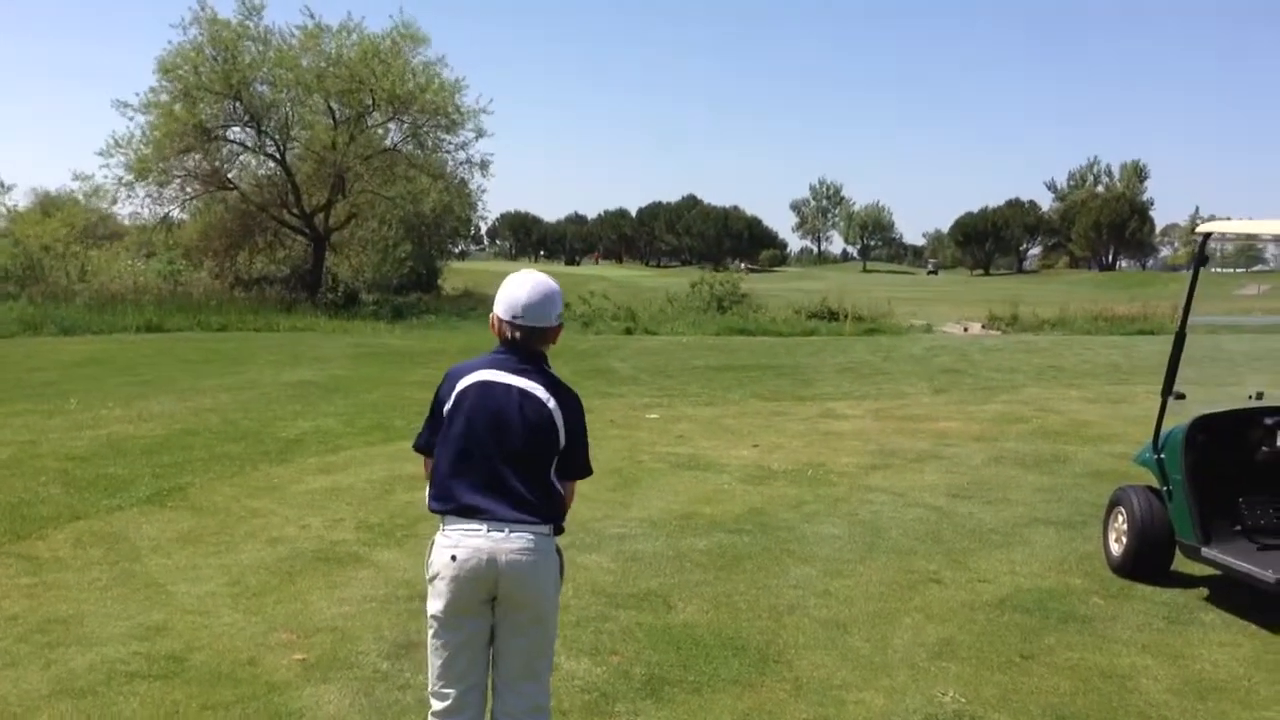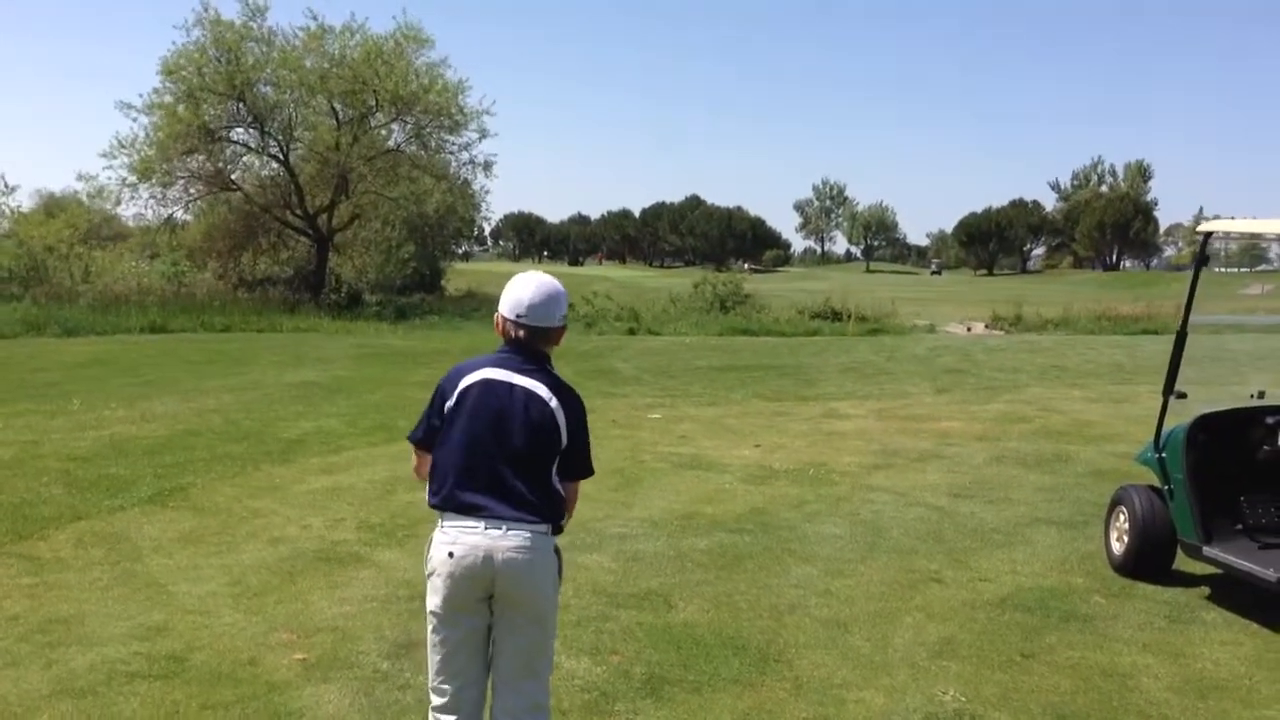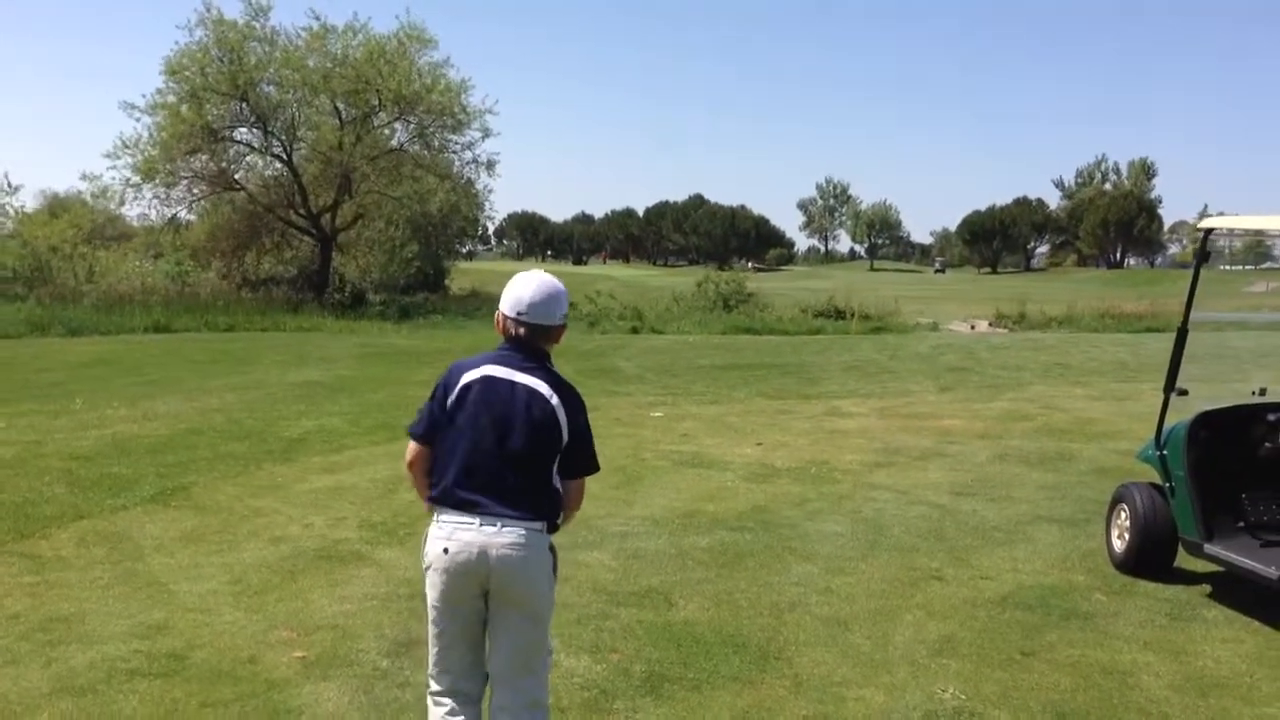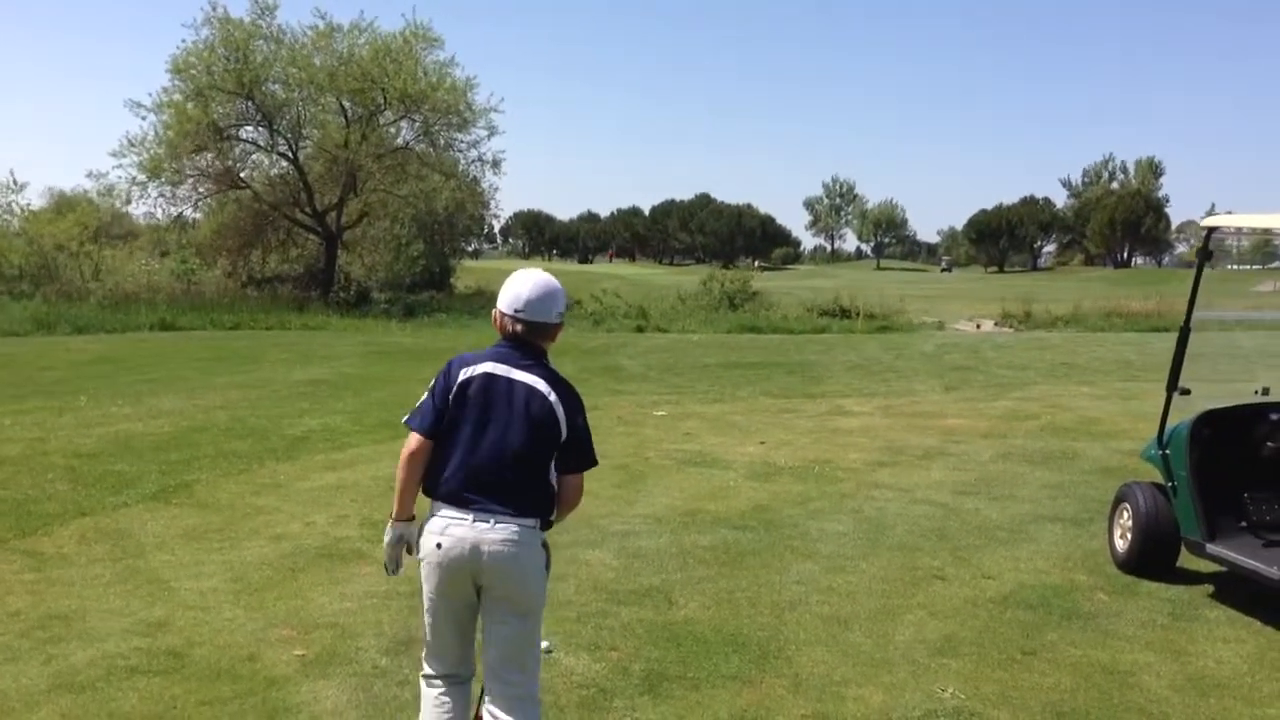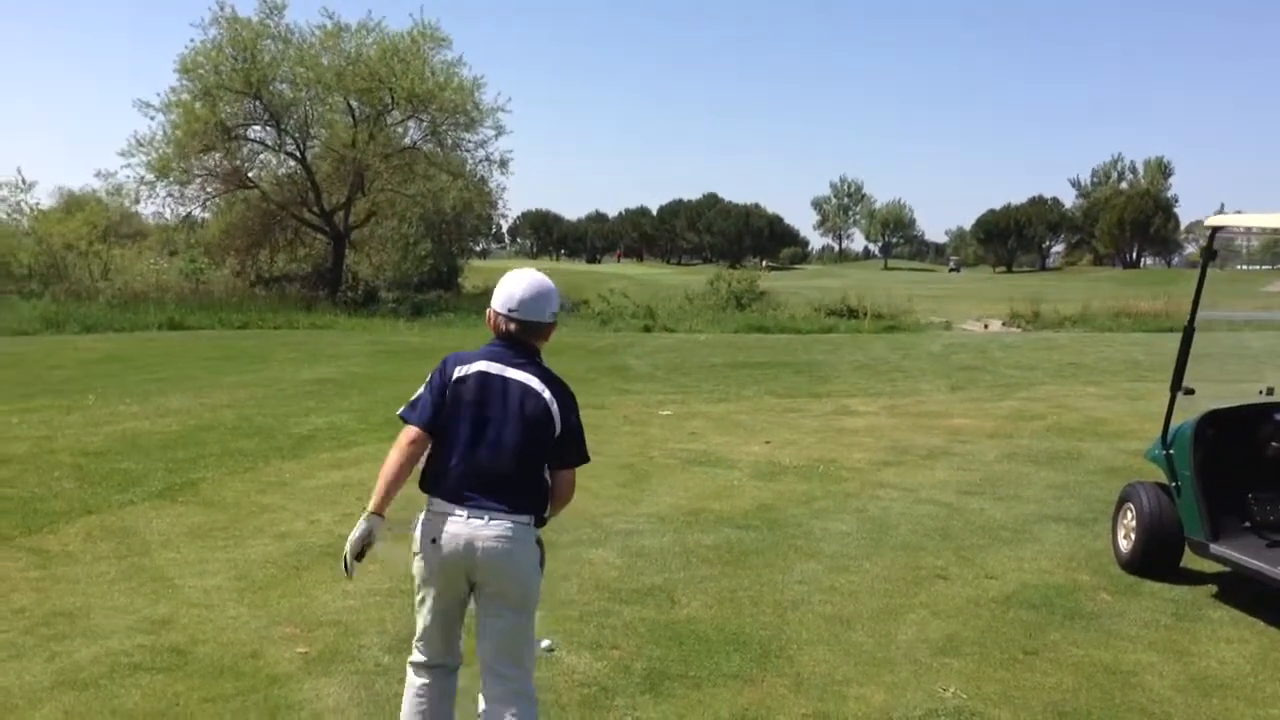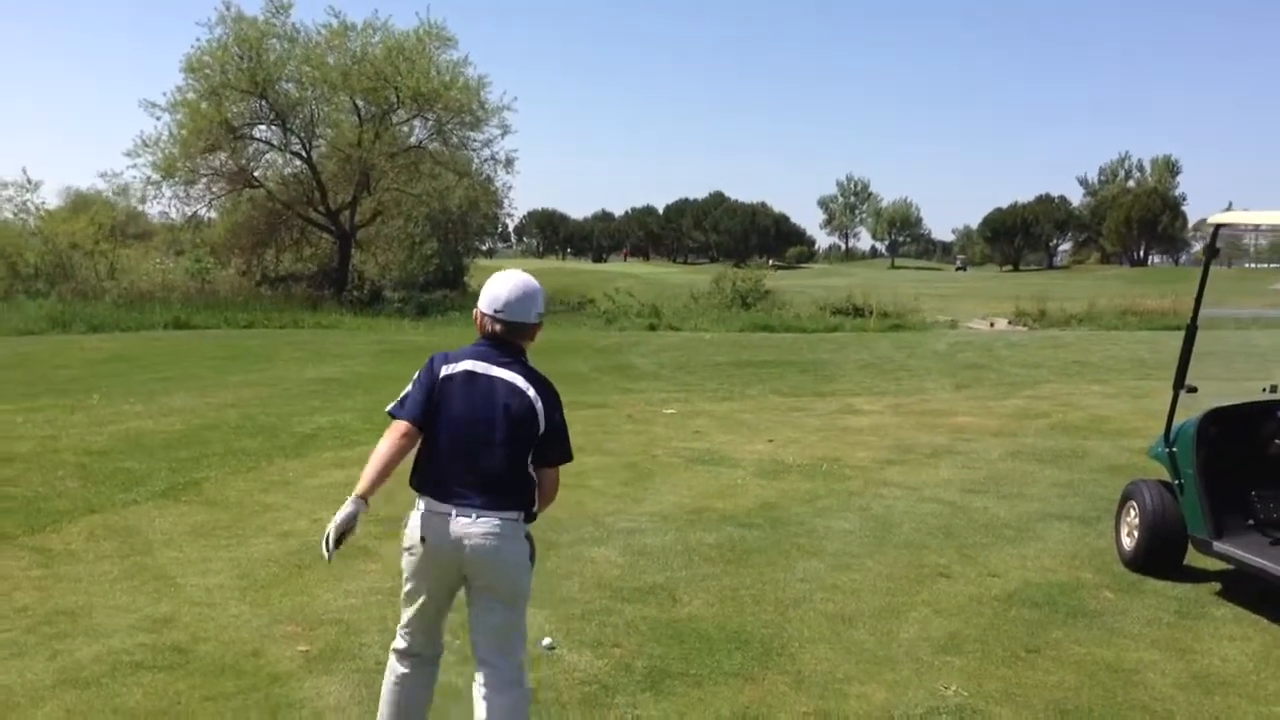
dt=0.1s
person 1, frame 1
left shoulder: (458, 380)
right shoulder: (562, 400)
left elbow: (430, 467)
right elbow: (565, 496)
left hip: (459, 546)
right hip: (530, 552)
person 1, frame 2
left shoulder: (460, 378)
right shoulder: (564, 400)
left elbow: (422, 466)
right elbow: (568, 499)
left hip: (457, 544)
right hip: (529, 551)
person 1, frame 3
left shoulder: (461, 375)
right shoulder: (564, 398)
left elbow: (416, 459)
right elbow: (573, 496)
left hip: (453, 536)
right hip: (524, 546)
person 1, frame 4
left shoulder: (459, 371)
right shoulder: (562, 395)
left elbow: (414, 451)
right elbow: (571, 492)
left wrist: (401, 520)
left hip: (448, 533)
right hip: (517, 543)
left knee: (444, 675)
person 1, frame 5
left shoulder: (455, 369)
right shoulder: (555, 393)
left elbow: (411, 442)
right elbow: (564, 489)
left wrist: (373, 515)
left hip: (444, 529)
right hip: (511, 539)
left knee: (431, 661)
right knee: (508, 679)
person 1, frame 6
left shoulder: (442, 368)
right shoulder: (540, 392)
left elbow: (401, 435)
right elbow: (548, 486)
left wrist: (356, 500)
left hip: (434, 526)
right hip: (501, 536)
left knee: (415, 650)
right knee: (501, 675)
